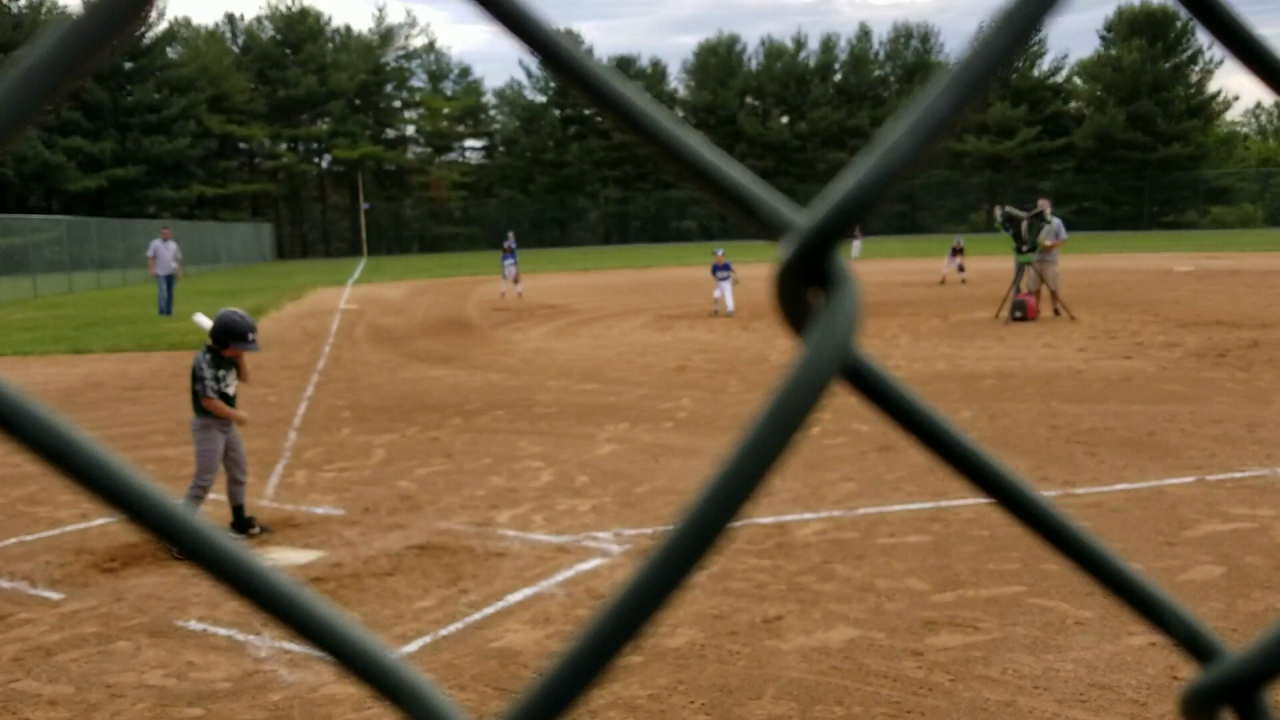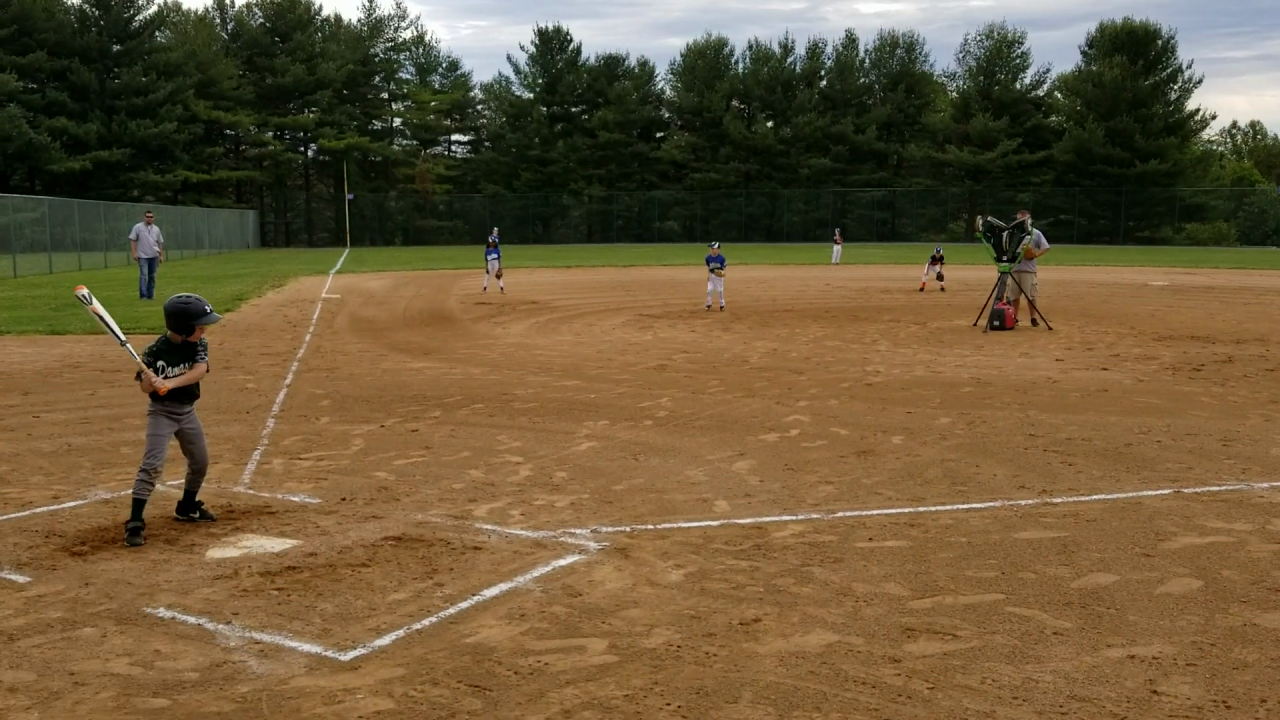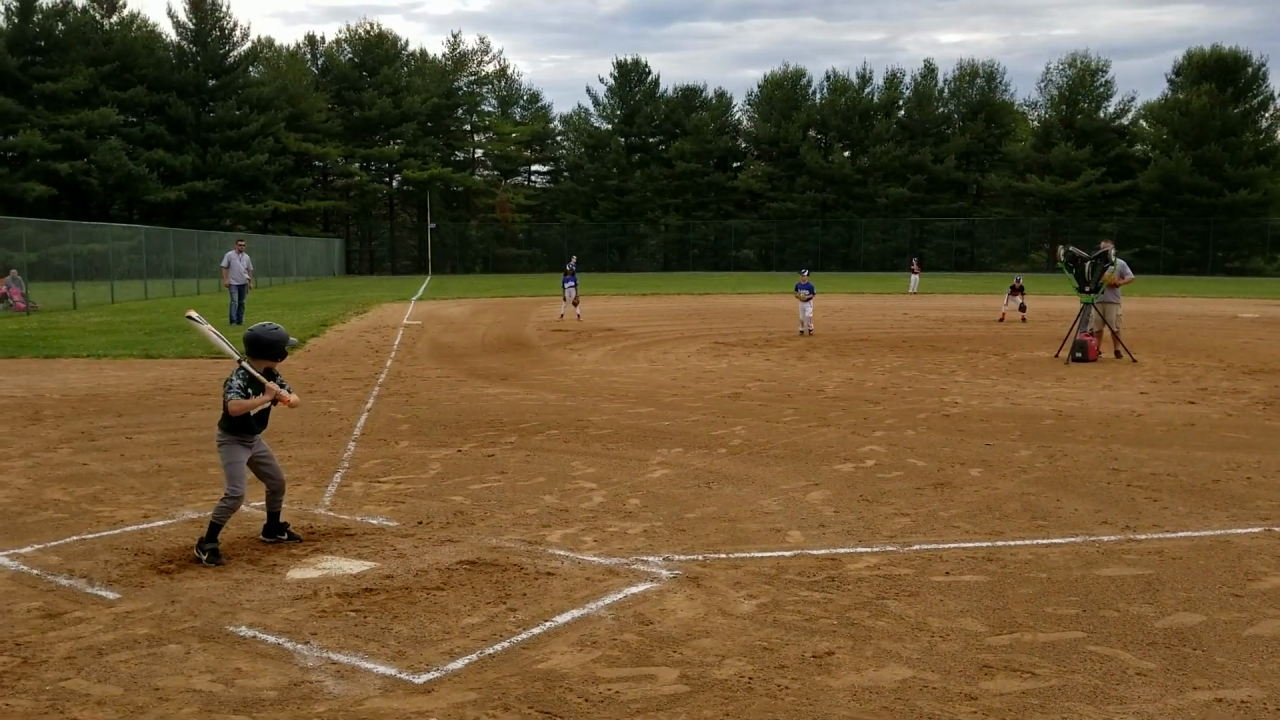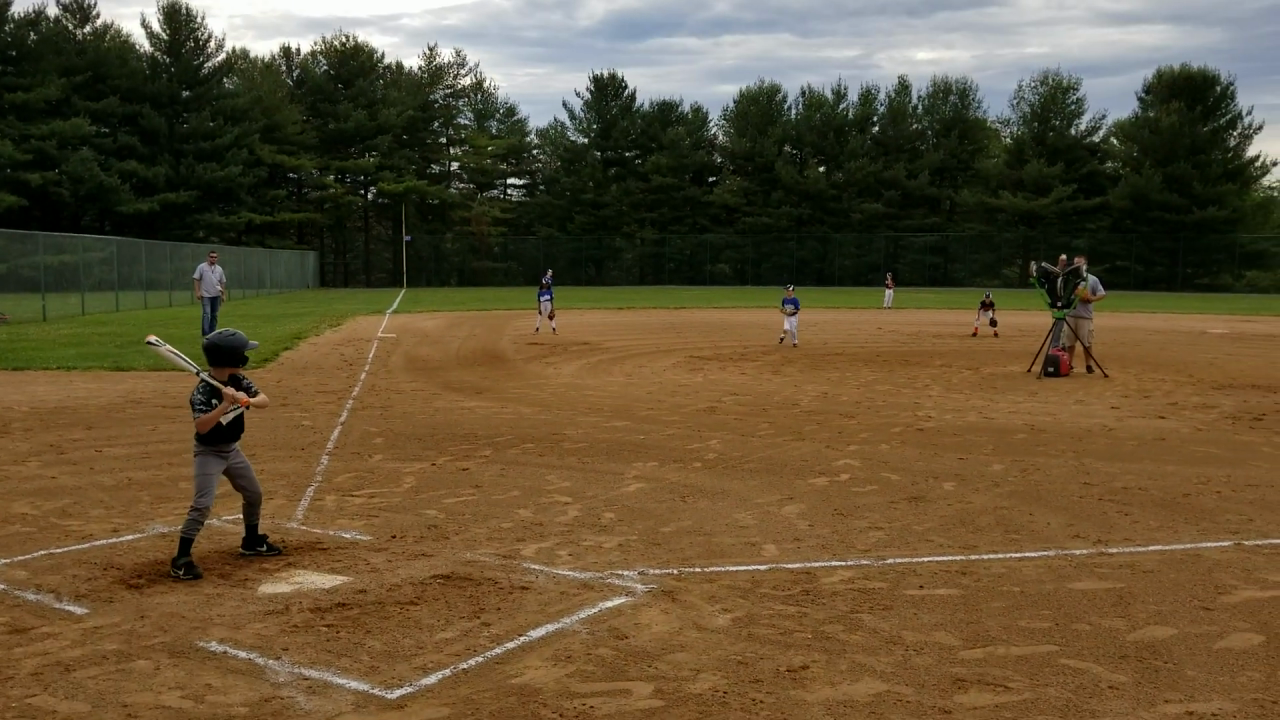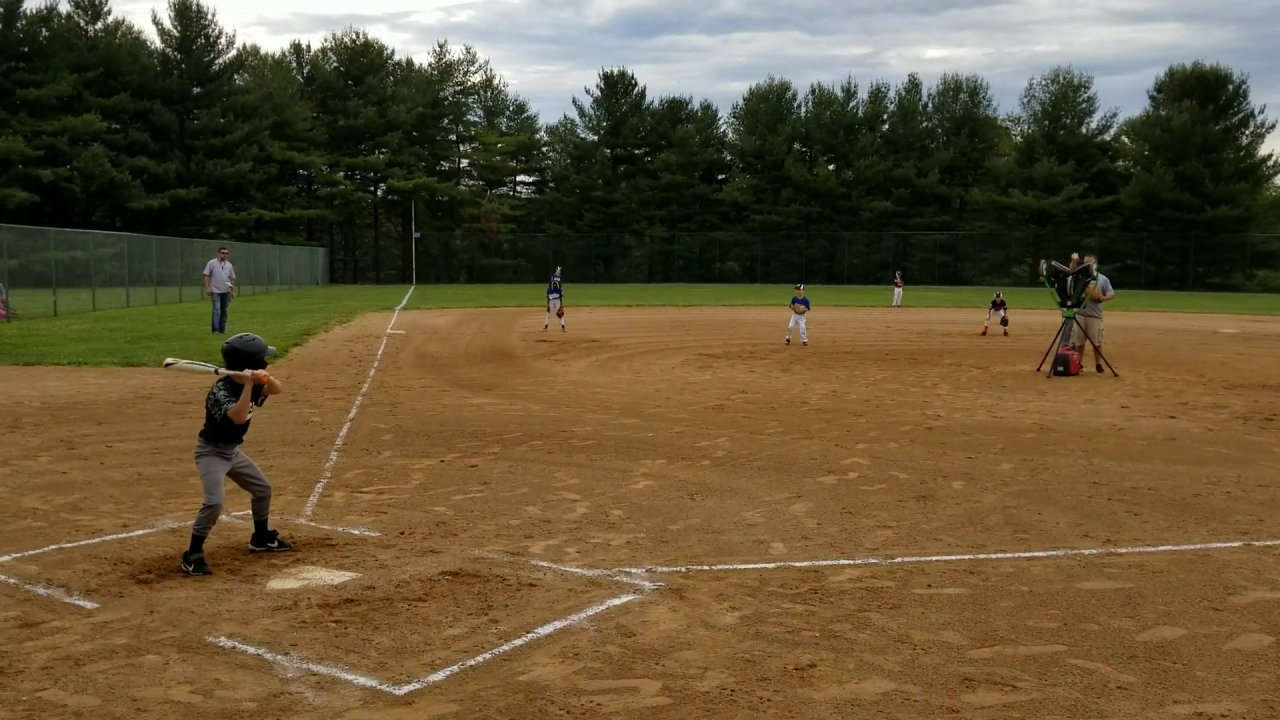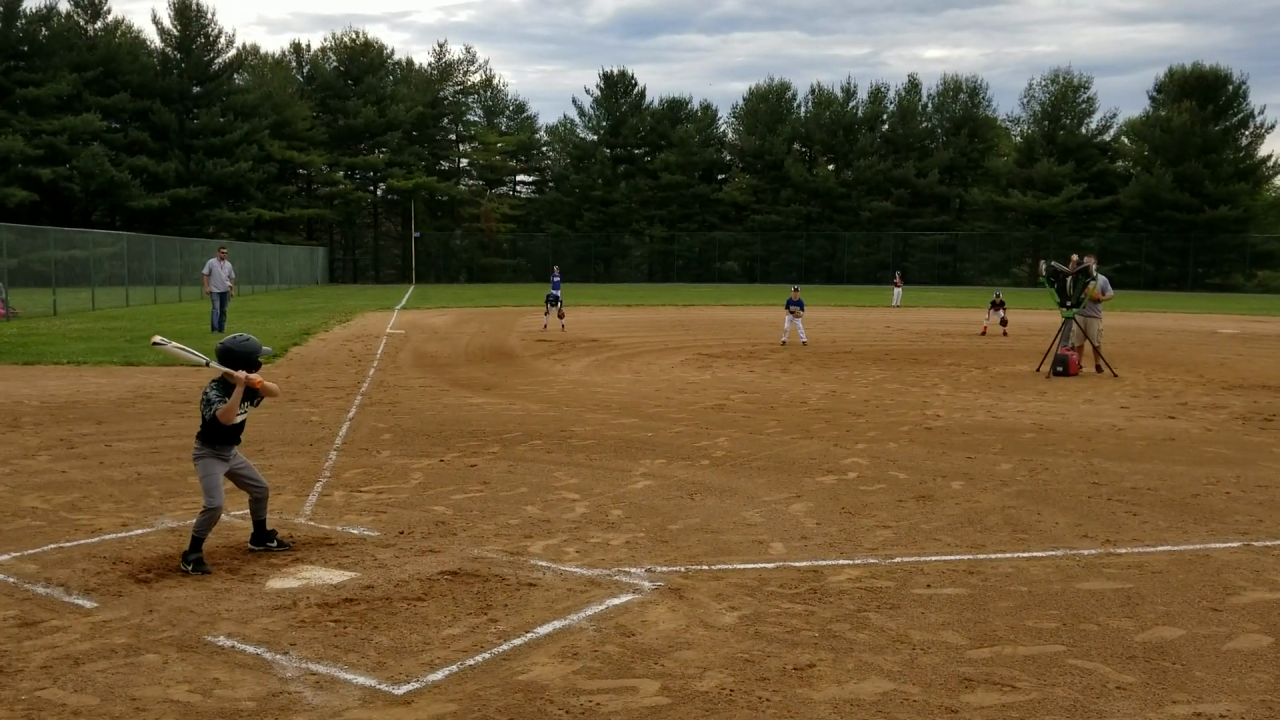
dt=0.7s
person 1, frame 1
left shoulder: (226, 355)
right shoulder: (206, 360)
left elbow: (244, 378)
right elbow: (209, 402)
left wrist: (240, 356)
right wrist: (236, 415)
left hip: (225, 423)
right hip: (207, 424)
left knee: (238, 472)
right knee: (204, 480)
left ankle: (239, 524)
person 1, frame 2
left shoulder: (199, 343)
right shoulder: (155, 350)
left elbow: (200, 371)
right elbow: (146, 386)
left wrist: (170, 383)
right wrist: (149, 382)
left hip: (187, 411)
right hip: (161, 412)
left knee: (200, 461)
right knee: (152, 465)
left ankle: (187, 507)
right ankle: (134, 523)
person 1, frame 3
left shoulder: (271, 374)
right shoulder: (239, 378)
left elbow: (296, 400)
right elbow: (233, 408)
left wrist: (287, 397)
right wrist: (265, 397)
left hip: (254, 439)
right hip: (232, 441)
left knee: (277, 482)
right knee: (236, 493)
left ankle: (273, 529)
right ankle: (207, 544)
person 1, frame 4
left shoulder: (238, 380)
right shoulder: (203, 391)
left elbow: (265, 401)
right elbow: (201, 427)
left wrist: (247, 399)
right wrist: (225, 404)
left hip: (232, 449)
right hip: (208, 453)
left knee: (254, 494)
right knee: (202, 505)
left ankle: (252, 542)
right ankle: (181, 560)
person 1, frame 5
left shoulder: (249, 382)
right shoulder: (220, 390)
left elbow: (277, 389)
right elbow: (239, 417)
left wrist: (266, 378)
right wrist: (248, 385)
left hip: (232, 450)
right hip: (211, 451)
left knee: (263, 489)
right knee: (214, 502)
left ankle: (261, 538)
right ankle: (192, 555)
person 1, frame 6
left shoulder: (246, 385)
right shoulder: (214, 390)
left elbow: (275, 391)
right elbow: (226, 418)
left wrist: (259, 383)
right wrist: (239, 387)
left hip: (231, 452)
right hip: (208, 454)
left knee: (260, 489)
right knee: (214, 504)
left ankle: (260, 537)
right ankle: (191, 555)
